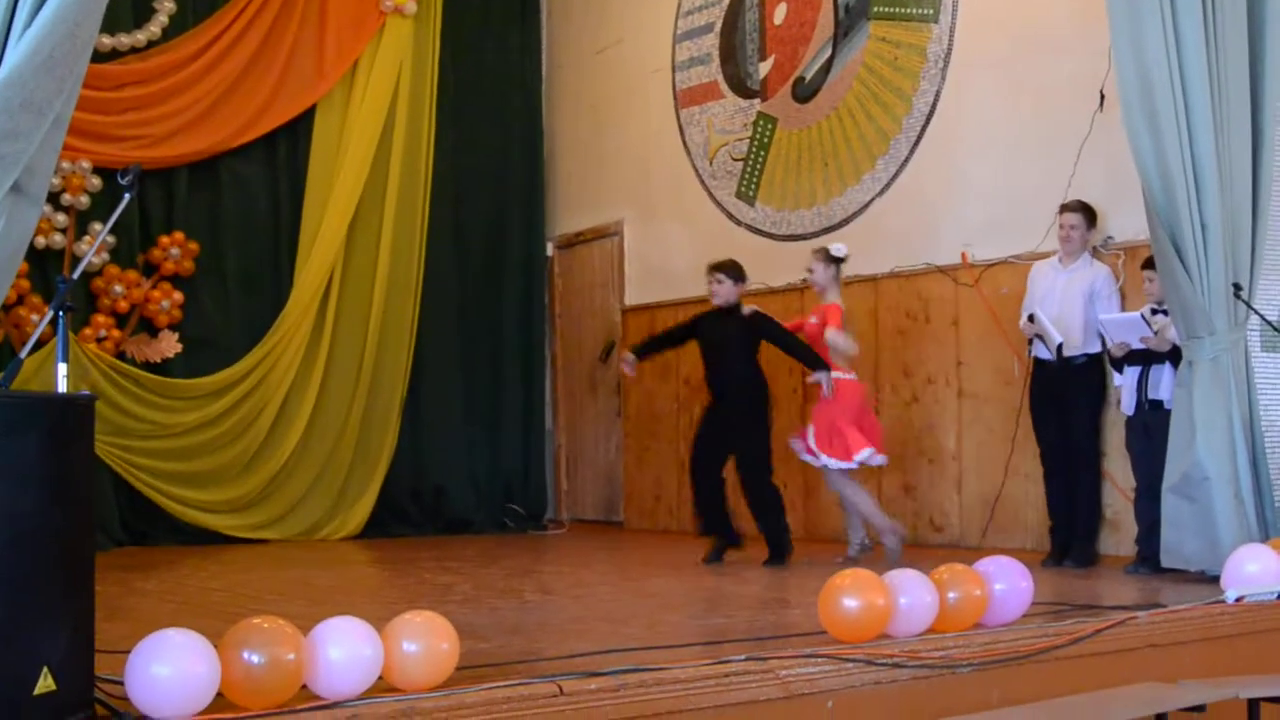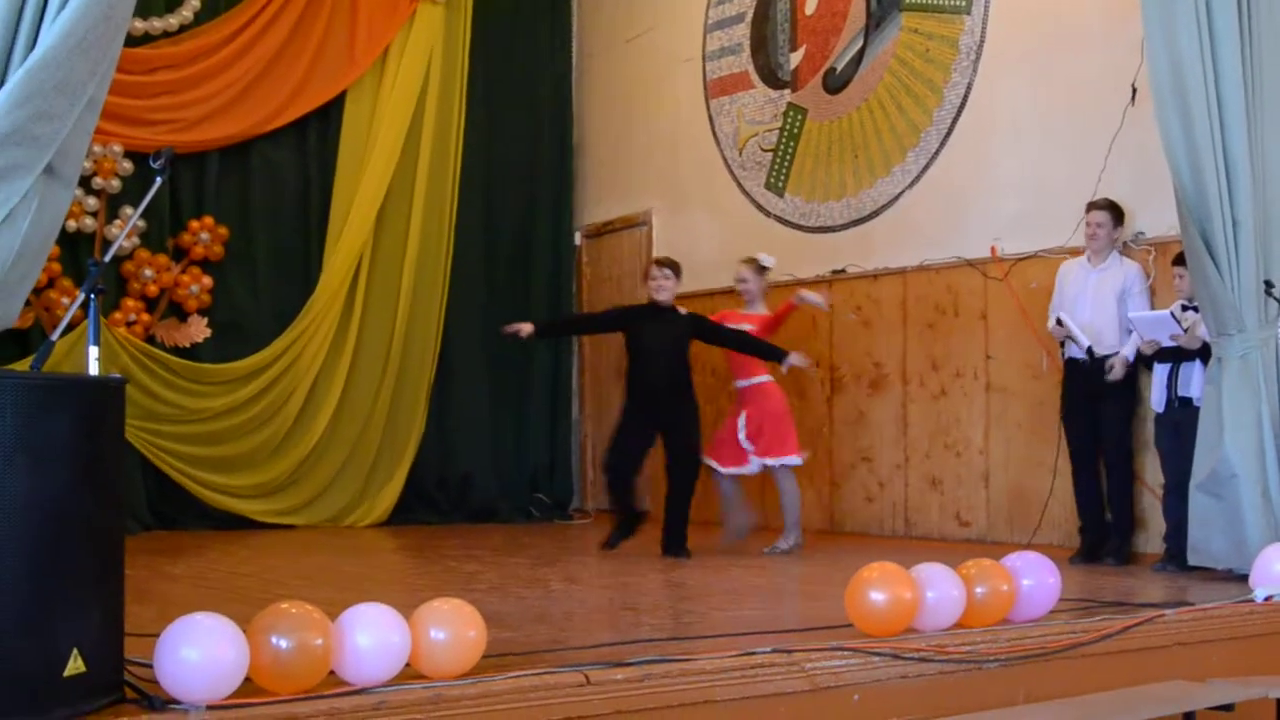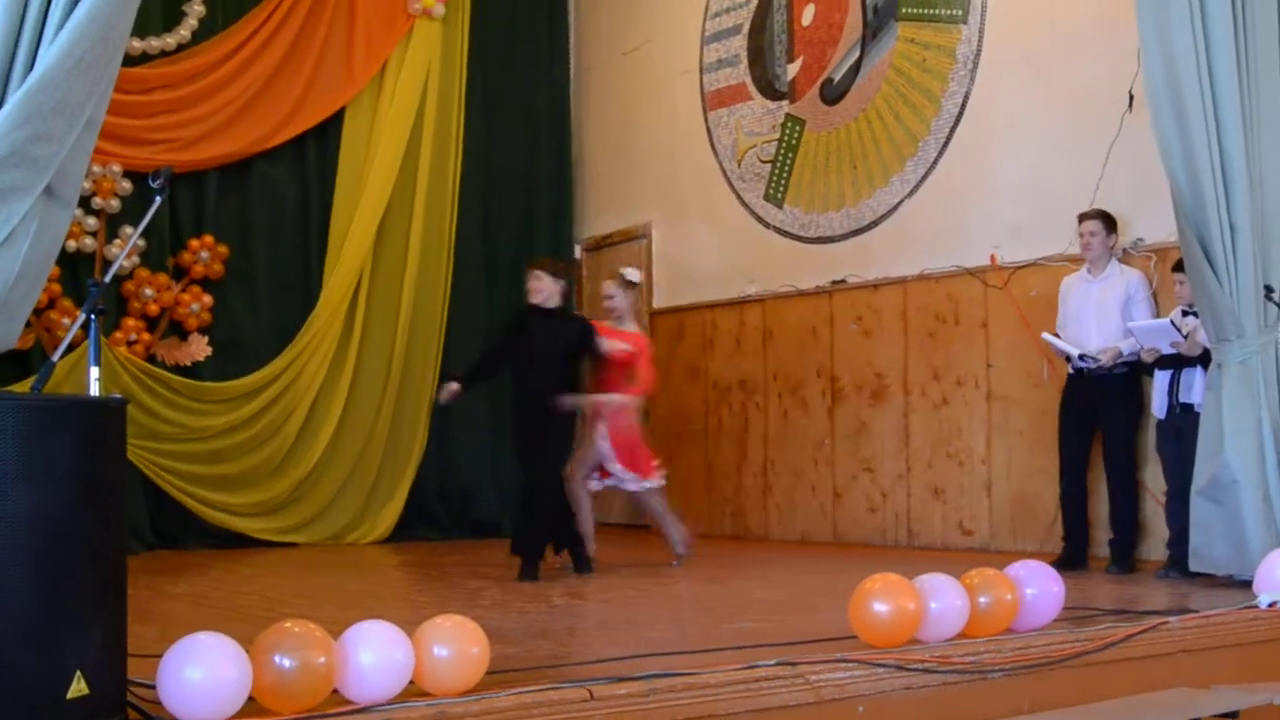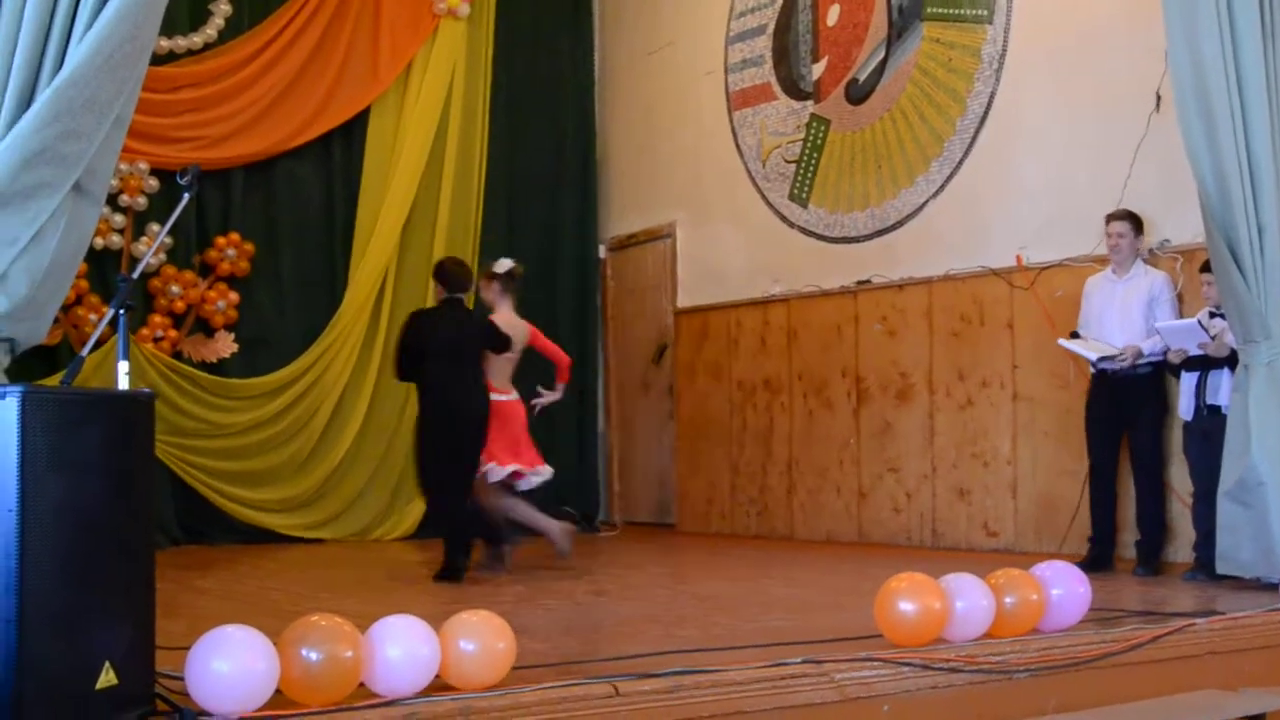
dt=0.5s
person 1, frame 1
left shoulder: (1100, 274)
right shoulder: (1039, 270)
right elbow: (1027, 311)
right wrist: (1025, 326)
left hip: (1082, 370)
right hip: (1044, 371)
left knee: (1082, 455)
right knee: (1052, 456)
left ankle: (1083, 543)
right ankle: (1060, 541)
person 1, frame 2
left shoulder: (1130, 272)
right shoulder: (1067, 270)
right elbow: (1055, 313)
left wrist: (1125, 355)
right wrist: (1056, 329)
left hip: (1114, 372)
right hip: (1077, 371)
left knee: (1116, 454)
right knee: (1081, 456)
left ankle: (1119, 540)
right ankle: (1092, 538)
person 1, frame 3
left shoulder: (1132, 280)
right shoulder: (1068, 284)
left wrist: (1120, 350)
left hip: (1118, 381)
right hip: (1078, 381)
left knee: (1119, 465)
right knee: (1071, 466)
left ankle: (1123, 551)
right ankle: (1074, 548)
person 1, frame 4
left shoulder: (1157, 281)
right shoulder: (1093, 284)
right elbow: (1083, 331)
left wrist: (1141, 349)
left hip: (1143, 381)
right hip: (1104, 382)
left knee: (1146, 466)
right knee: (1100, 466)
left ankle: (1149, 553)
right ankle: (1100, 550)
person 2, frame 1
right shoulder: (1141, 316)
right elbow: (1125, 366)
left wrist: (1168, 348)
right wrist: (1115, 354)
left hip: (1169, 411)
right hip: (1138, 411)
right knee: (1145, 484)
right ankle: (1148, 553)
person 2, frame 2
right shoulder: (1173, 312)
right elbow: (1157, 361)
left wrist: (1199, 346)
right wrist: (1146, 352)
left hip: (1199, 408)
right hip: (1167, 408)
right knee: (1173, 481)
right ankle: (1175, 551)
person 2, frame 3
right shoulder: (1174, 318)
left wrist: (1200, 352)
right wrist: (1147, 359)
left hip: (1200, 414)
right hip: (1169, 414)
right knee: (1176, 487)
right ankle: (1178, 557)
person 2, frame 4
right shoulder: (1201, 319)
left wrist: (1228, 354)
right wrist: (1173, 361)
left hip: (1227, 415)
right hip: (1196, 416)
right knee: (1202, 489)
right ankle: (1205, 559)
person 3, frame 1
left shoulder: (752, 319)
right shoulder: (704, 321)
left elbow: (789, 342)
right elbow: (671, 336)
left wrist: (820, 367)
right wrist: (635, 353)
left hip: (749, 405)
right hip: (719, 406)
left knee: (755, 474)
right knee: (702, 468)
left ankle: (779, 543)
right ankle: (722, 535)
person 3, frame 2
left shoulder: (688, 321)
right shoulder: (632, 315)
left elbow: (733, 338)
right elbow: (587, 322)
left wrist: (782, 355)
right wrist: (537, 328)
left hip: (679, 406)
right hip: (640, 405)
left knee: (684, 472)
right knee: (618, 466)
left ankle: (674, 540)
right ankle: (628, 519)
person 3, frame 3
left shoulder: (577, 327)
right shoulder: (524, 320)
left elbow: (597, 359)
right elbow: (496, 357)
right wrist: (461, 382)
left hip: (560, 415)
right hip: (529, 413)
left knee: (543, 480)
right knee: (546, 483)
left ankle: (531, 555)
right ankle: (577, 551)
person 3, frame 4
left shoulder: (420, 320)
right shoulder: (479, 323)
left elbow: (405, 368)
right elbow: (505, 345)
left hip: (437, 412)
right hip: (475, 411)
left knee: (436, 486)
right knee: (456, 484)
left ankle: (494, 535)
right ankle: (455, 562)
person 4, frame 1
left shoulder: (832, 307)
right shoulder: (821, 309)
left elbow: (833, 329)
right elbow: (797, 328)
left wrist: (832, 336)
left hip: (837, 393)
right hip: (844, 391)
left knee: (836, 475)
right knee: (840, 472)
left ankle: (885, 528)
right ankle: (857, 539)
person 4, frame 2
left shoulder: (766, 319)
right shoulder: (728, 316)
left elbow: (784, 311)
left wrist: (801, 298)
left hip: (763, 395)
right hip: (745, 398)
left knee: (780, 469)
right knee: (720, 462)
left ankle: (792, 533)
right ankle: (740, 517)
person 4, frame 3
left shoulder: (639, 341)
right shoulder: (599, 330)
left elbow: (645, 380)
left wrist: (626, 403)
left hip: (617, 415)
right hip: (600, 412)
left knee: (577, 478)
right knee: (611, 483)
left ankle: (586, 547)
right ankle: (676, 535)
person 4, frame 4
left shoulder: (489, 325)
right shoulder: (525, 328)
right elbow: (563, 360)
right wrist: (556, 389)
left hip: (495, 409)
right hip: (511, 407)
left knee: (488, 492)
right knee: (490, 488)
left ankle: (553, 527)
